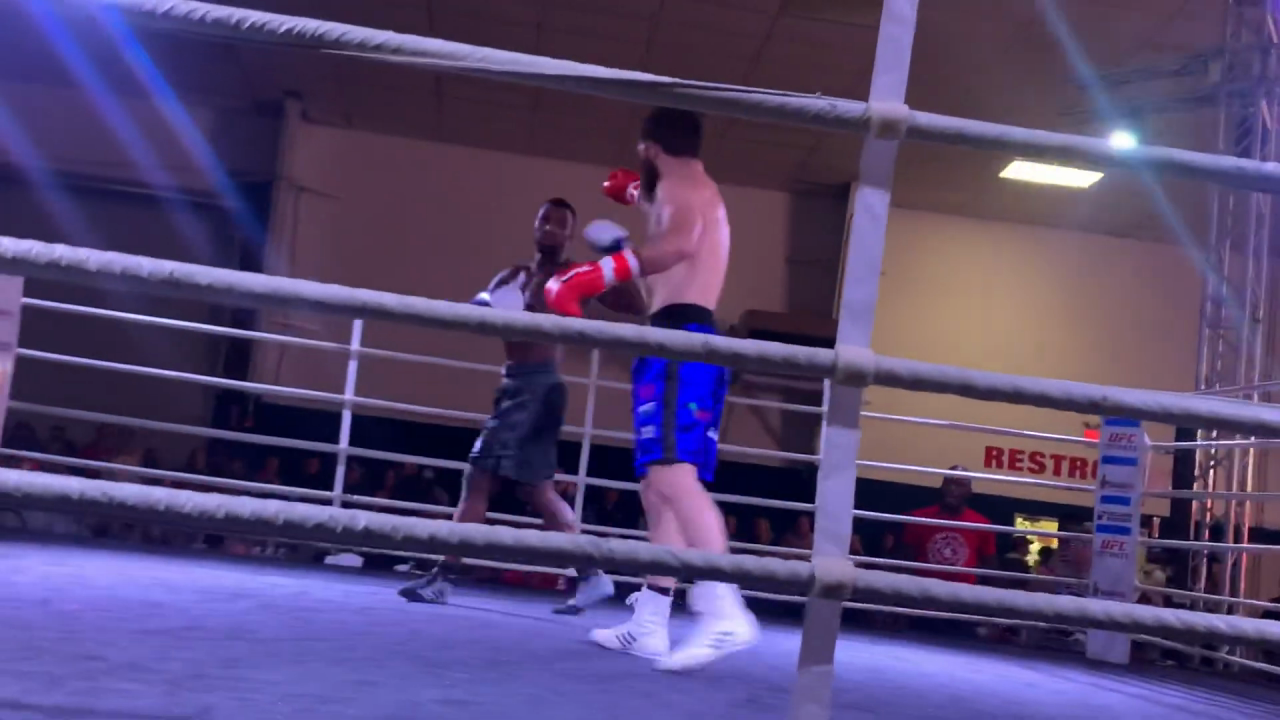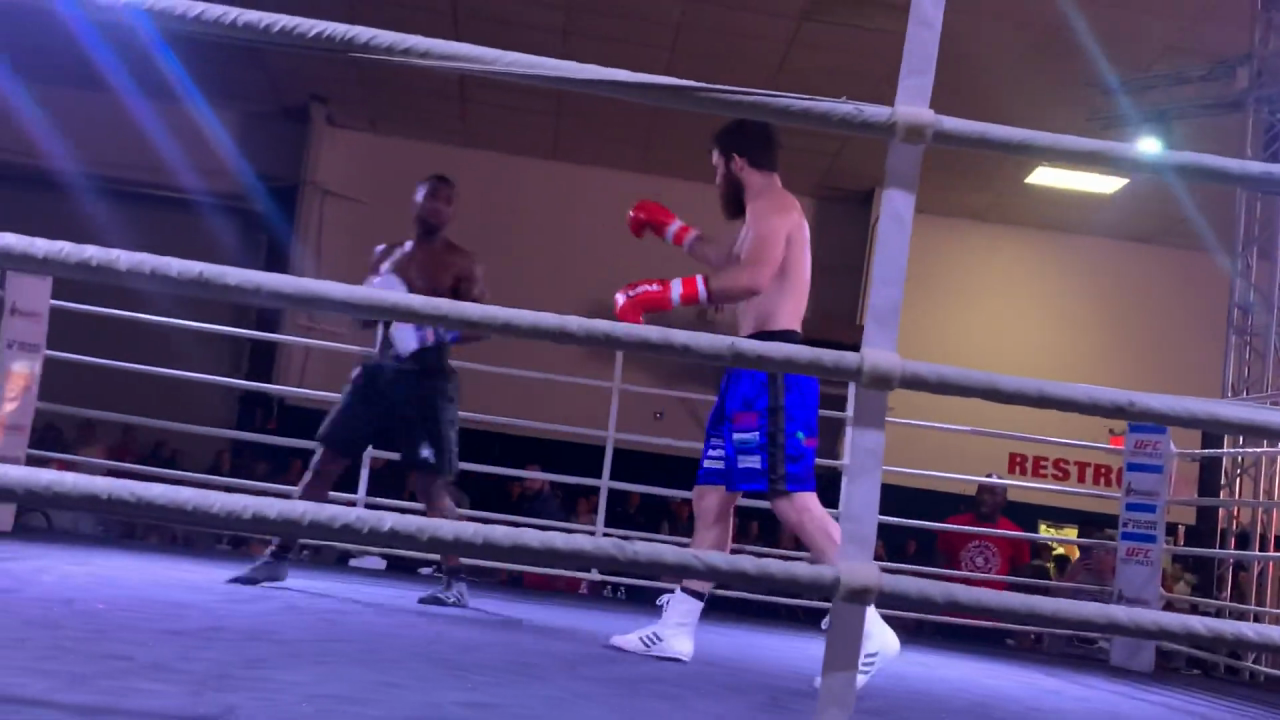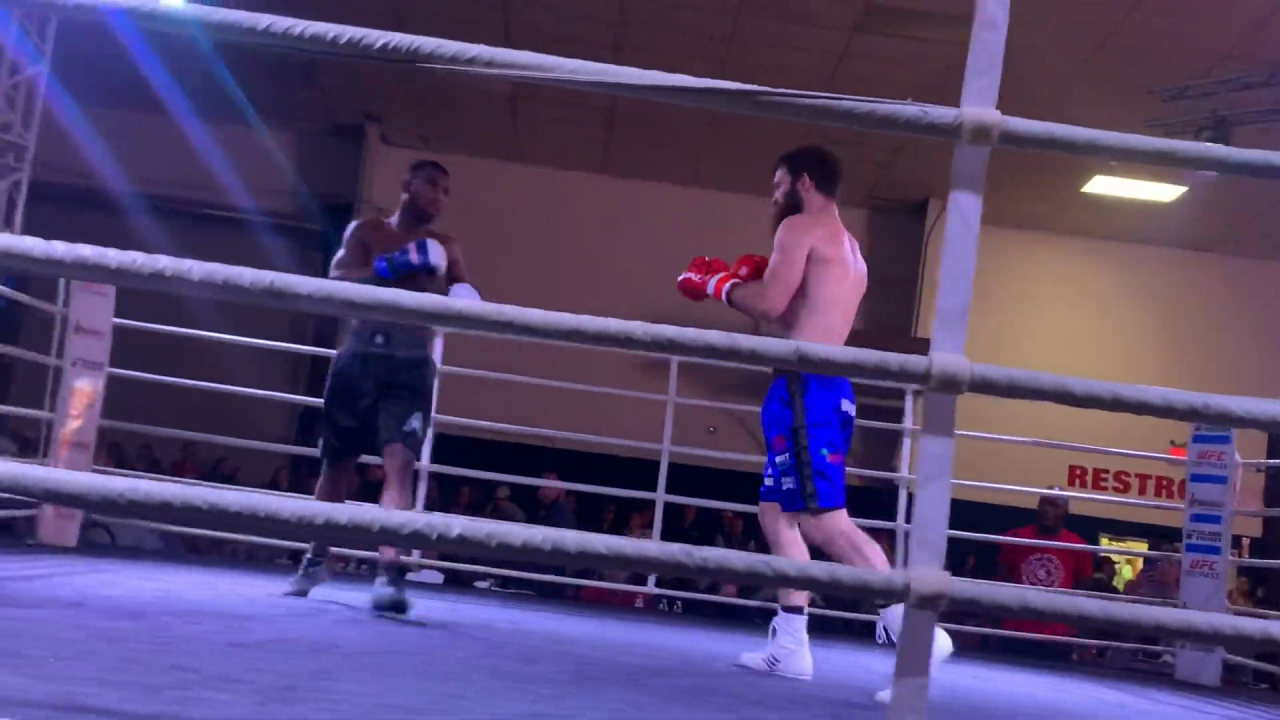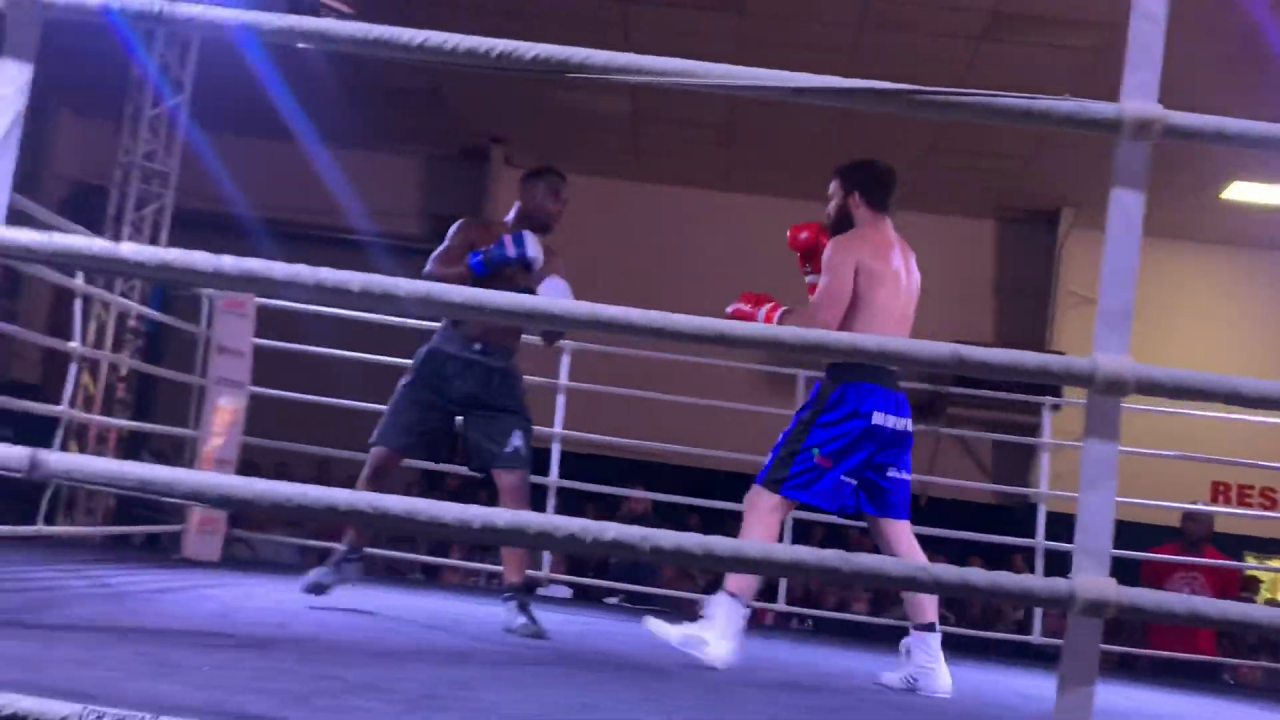
dt=0.4s
person 1, frame 1
left shoulder: (680, 185)
right shoulder: (702, 194)
left elbow: (680, 243)
left wrist: (597, 274)
right wrist: (634, 189)
left hip: (679, 340)
left knee: (670, 476)
right knee: (658, 484)
left ankle: (724, 613)
right ankle: (649, 622)
person 1, frame 2
left shoulder: (769, 207)
right shoulder: (773, 215)
left elbow: (753, 279)
right elbow: (727, 258)
left wrist: (666, 293)
right wrist: (671, 226)
left hip: (773, 369)
right hip: (755, 372)
left knee: (795, 503)
right knee: (710, 498)
left ankle: (870, 632)
right ankle: (673, 627)
person 1, frame 3
left shoulder: (798, 228)
right shoulder: (848, 248)
left elbow: (768, 304)
left wrist: (716, 282)
right wrist: (757, 279)
left hip: (806, 384)
right hip: (827, 387)
left knee: (825, 520)
right knee: (776, 514)
right ankle: (790, 644)
person 1, frame 4
left shoulder: (848, 246)
right shoulder: (906, 258)
left elbow: (824, 320)
left wrist: (761, 312)
right wrist: (819, 266)
left hip: (850, 394)
right hip: (890, 402)
left knee: (765, 504)
right knee: (894, 530)
left ankle: (719, 631)
right ankle: (928, 660)
person 2, frame 1
right shoulder: (512, 276)
left elbow: (633, 302)
right elbow: (475, 308)
right wrist: (487, 304)
left hip: (536, 384)
right hip: (517, 383)
left knee: (477, 478)
right knee: (540, 492)
left ankle: (445, 577)
right ankle: (592, 577)
person 2, frame 2
left shoulder: (461, 262)
right shoulder: (387, 255)
left wrist: (437, 332)
left hip: (427, 377)
right hip: (380, 370)
left knee: (431, 483)
right knee: (325, 463)
left ankle: (455, 580)
right ankle: (277, 558)
person 2, frame 3
left shoulder: (445, 250)
right shoulder: (365, 232)
right elbow: (339, 282)
left wrist: (469, 301)
right wrist: (390, 266)
left hip: (409, 366)
right hip: (358, 358)
left knee: (399, 461)
right knee: (338, 465)
left ankle: (390, 576)
right ankle: (317, 560)
person 2, frame 4
left shoulder: (545, 260)
right shoulder: (470, 232)
left elbow: (550, 327)
right elbow: (432, 278)
right wrist: (483, 261)
left hip: (498, 375)
right hip: (447, 361)
left knee: (513, 484)
right knee: (382, 459)
left ankle: (516, 600)
right ankle: (350, 553)
